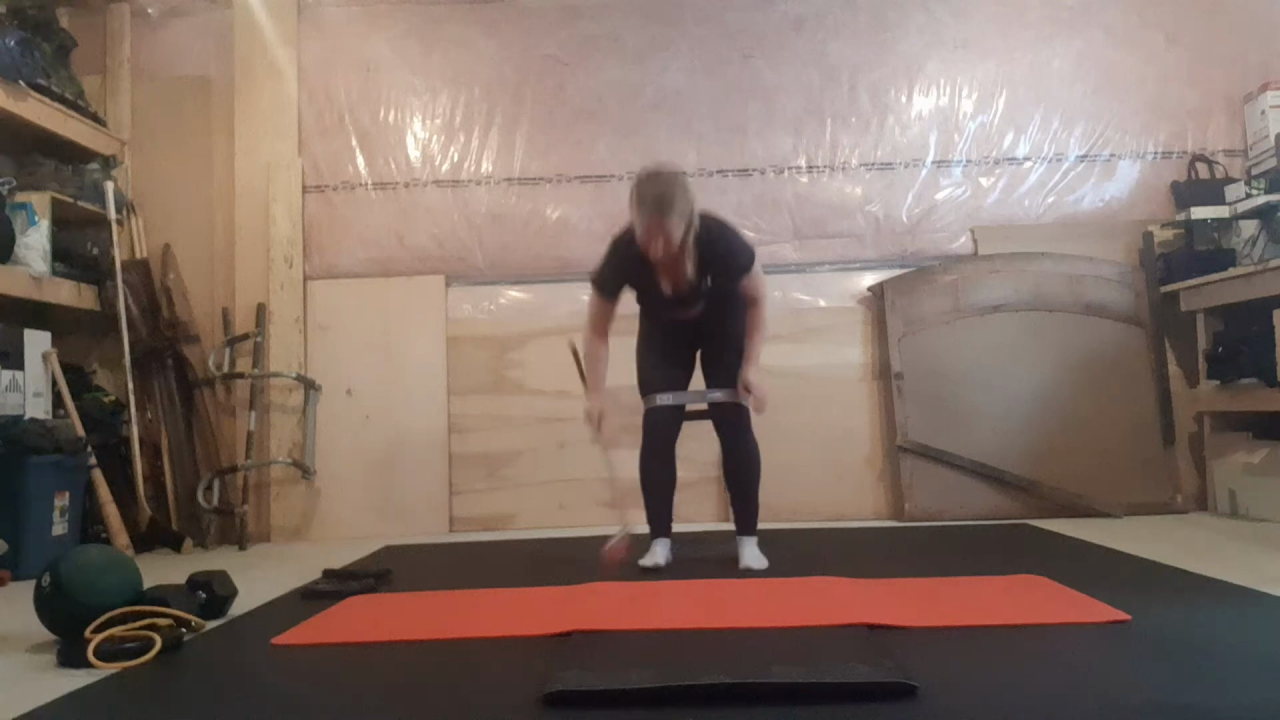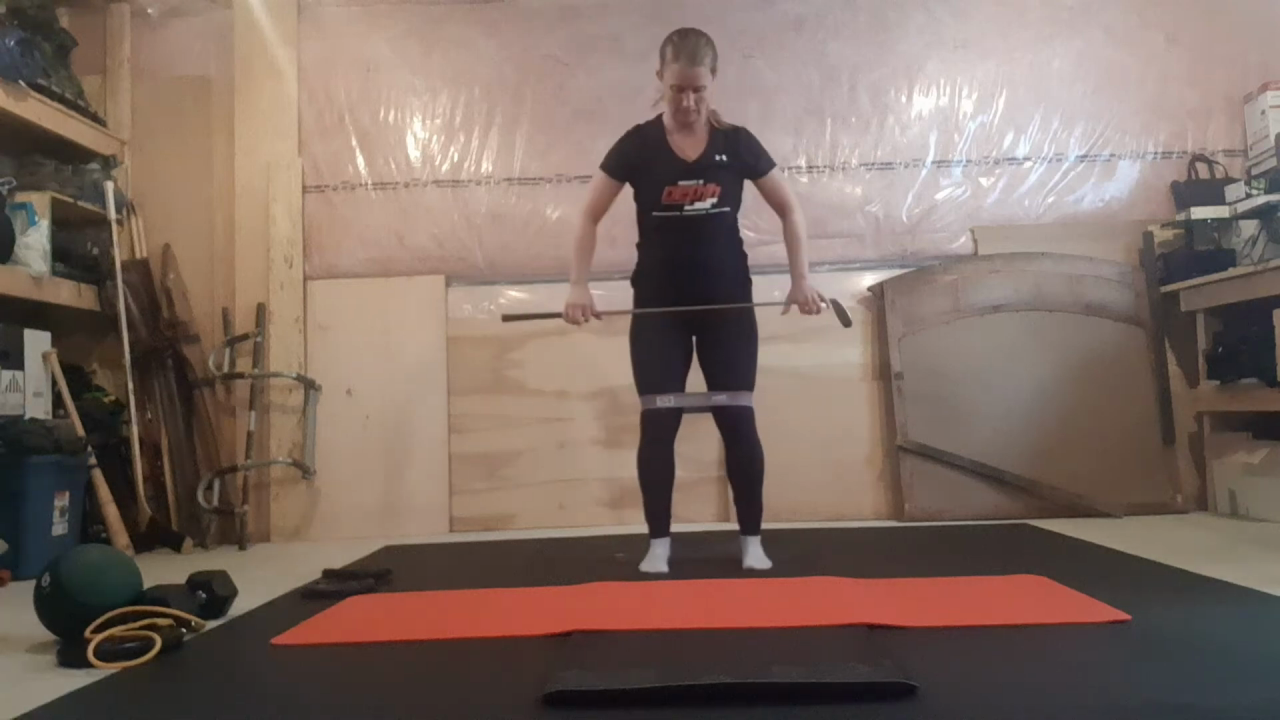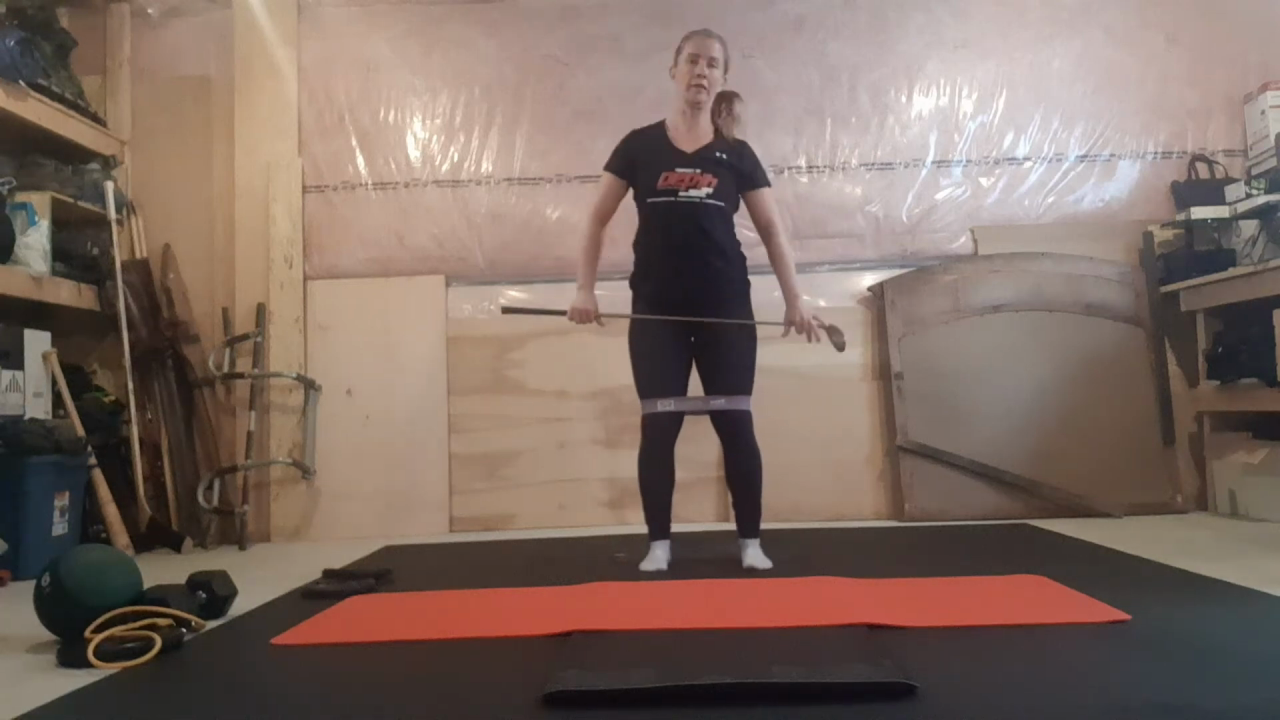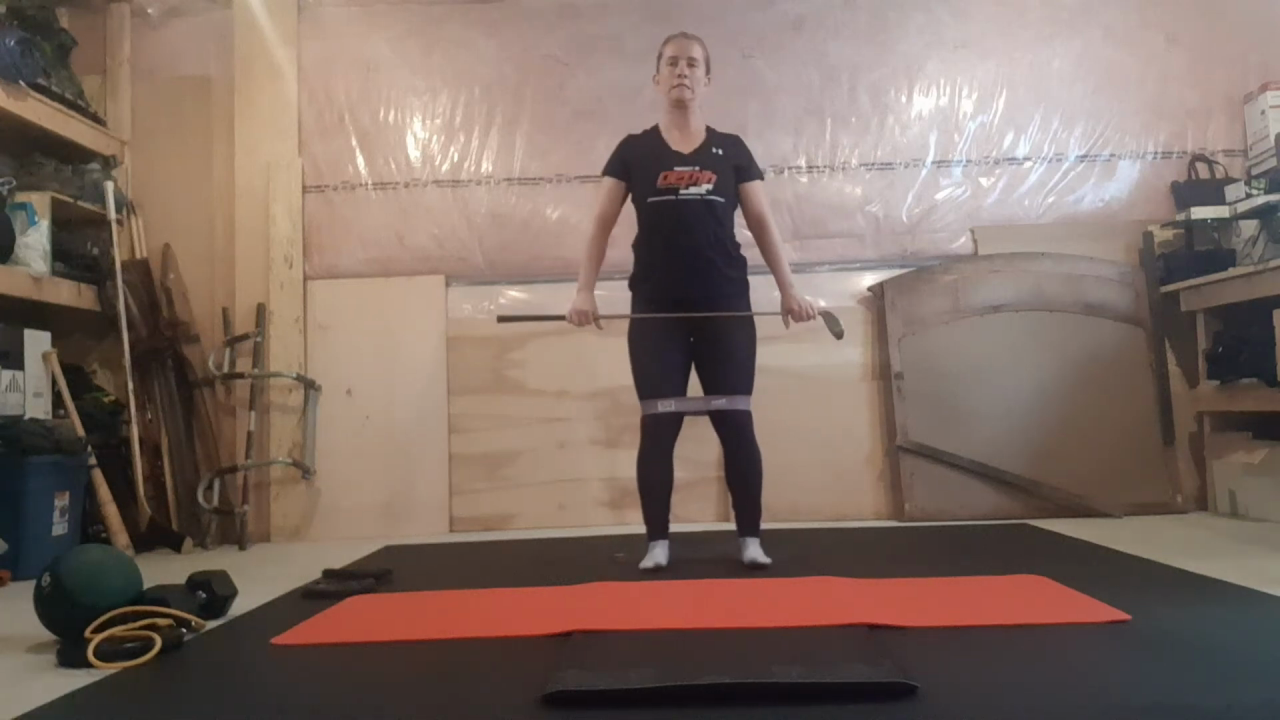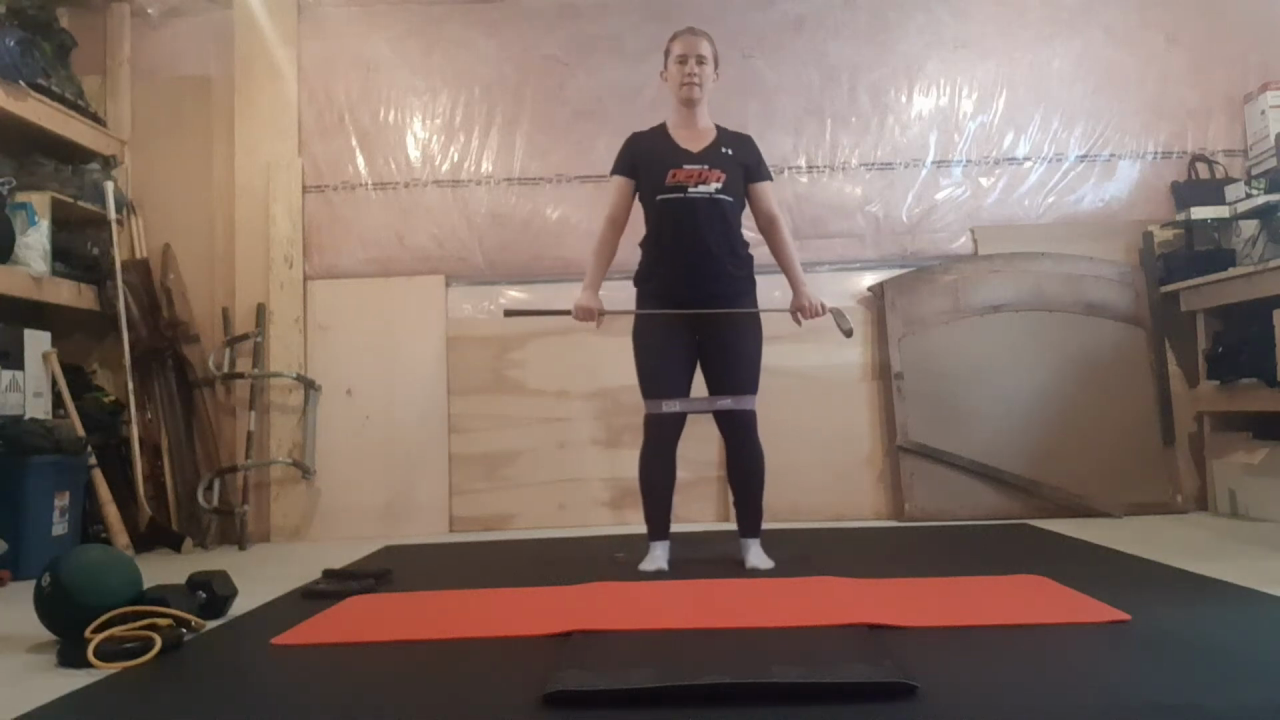
dt=0.7s
person 1, frame 1
left shoulder: (721, 242)
right shoulder: (622, 255)
left elbow: (756, 299)
right elbow: (597, 329)
left wrist: (751, 367)
right wrist: (595, 394)
left hip: (725, 328)
right hip: (663, 335)
left knee: (733, 421)
right knee: (659, 425)
left ankle: (747, 540)
right ankle: (660, 540)
person 1, frame 2
left shoulder: (737, 142)
right shoulder: (637, 144)
left elbow: (789, 209)
right elbow: (590, 216)
left wrist: (801, 278)
right wrist: (578, 286)
left hip: (728, 305)
right hip: (658, 308)
left knee: (738, 421)
right knee: (658, 424)
left ankle: (751, 540)
right ankle: (659, 543)
person 1, frame 3
left shoulder: (737, 153)
right shoulder: (639, 144)
left elbow: (771, 231)
right elbow: (598, 220)
left wrist: (794, 301)
right wrist: (584, 287)
left hip: (725, 308)
right hip: (656, 309)
left knee: (735, 424)
right knee: (659, 425)
left ankle: (750, 542)
right ankle: (659, 544)
person 1, frame 4
left shoulder: (731, 148)
right shoulder: (634, 150)
left elbow: (761, 223)
right elbow: (602, 225)
left wrist: (789, 290)
right wrist: (584, 292)
left hip: (725, 307)
right hip: (656, 309)
left knee: (736, 423)
right knee: (659, 426)
left ankle: (750, 539)
right ankle: (657, 543)
person 1, frame 5
left shoulder: (741, 148)
right shoulder: (641, 147)
left elbow: (771, 222)
right elbow: (613, 222)
left wrist: (800, 287)
right wrist: (590, 287)
left hip: (731, 306)
right hip: (661, 307)
left knee: (739, 423)
right knee: (661, 426)
left ankle: (751, 541)
right ankle: (658, 545)
